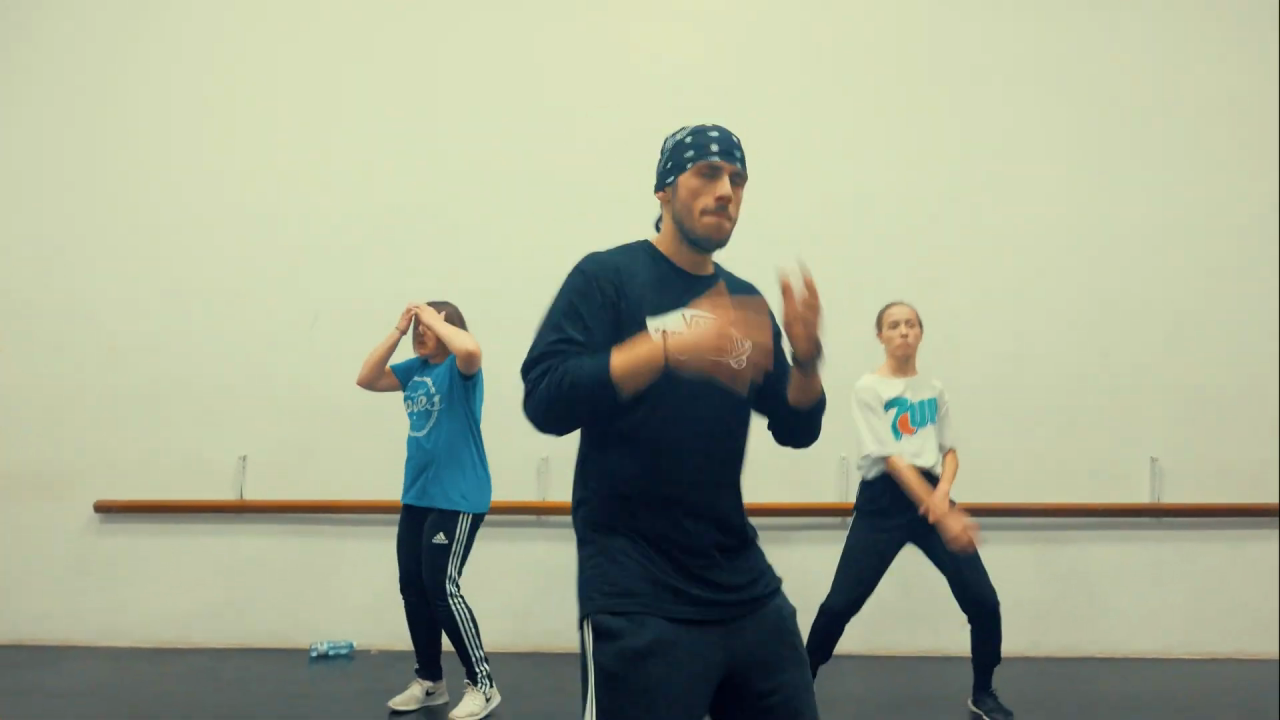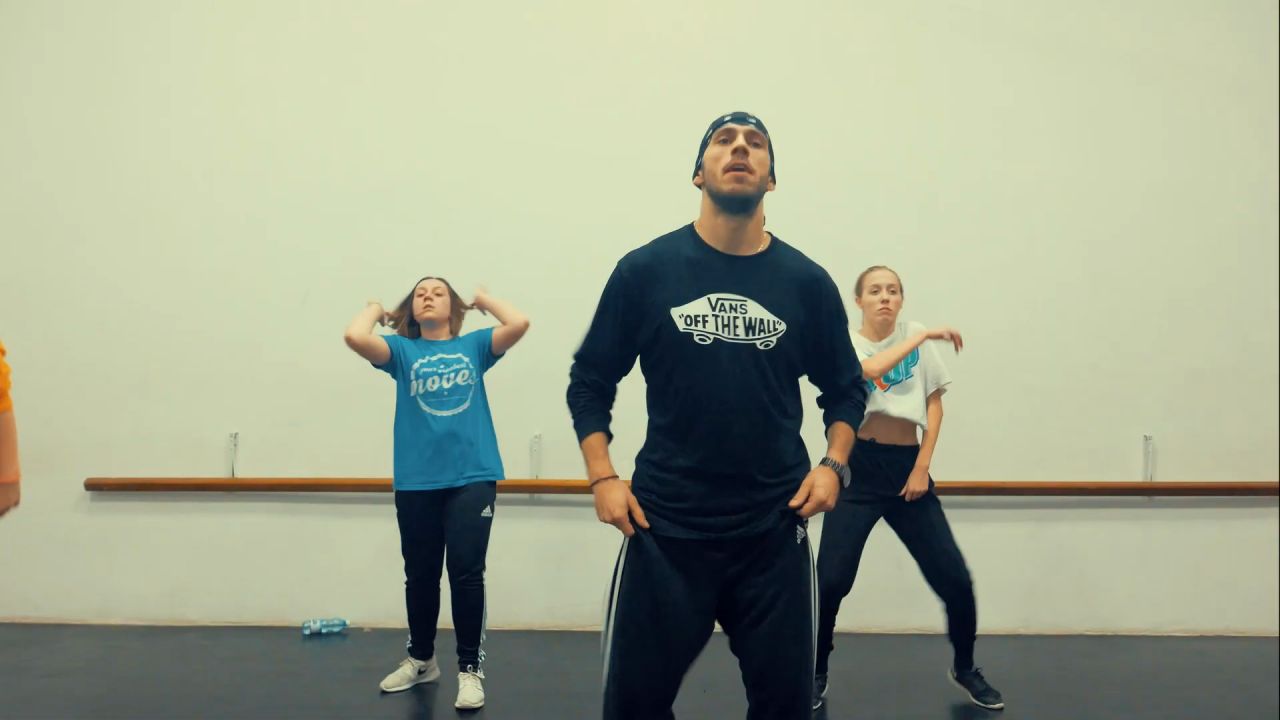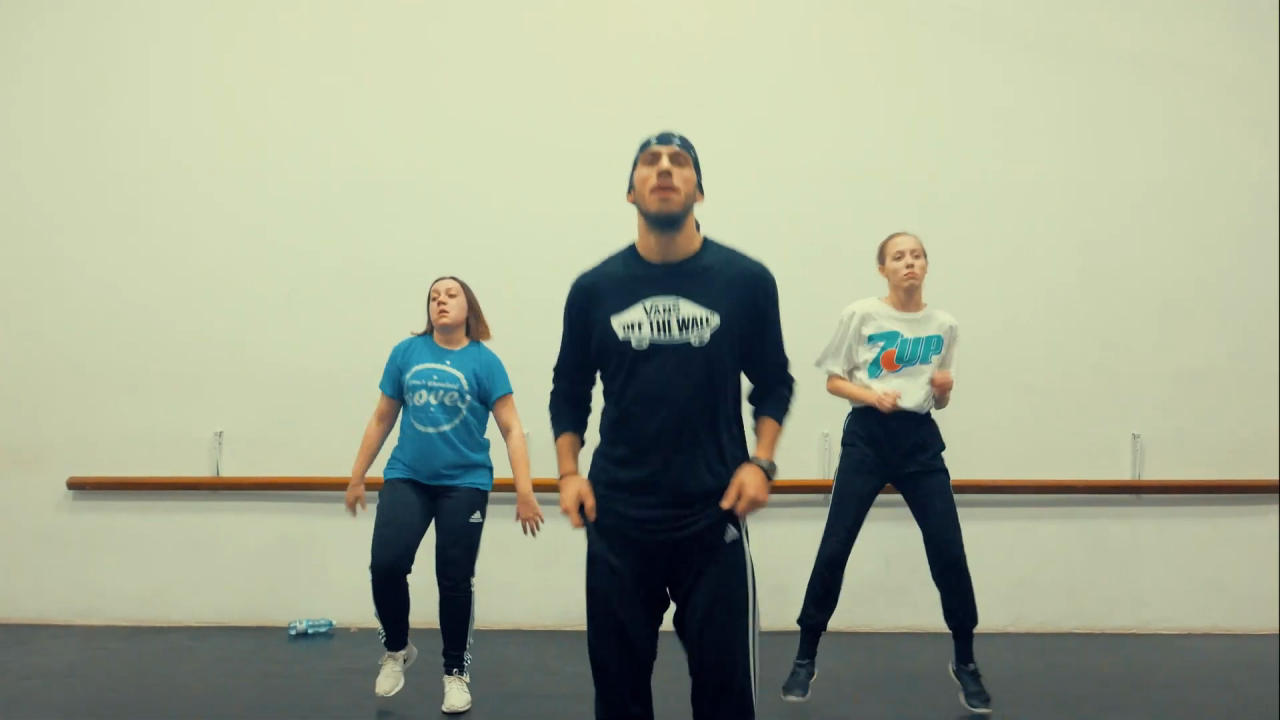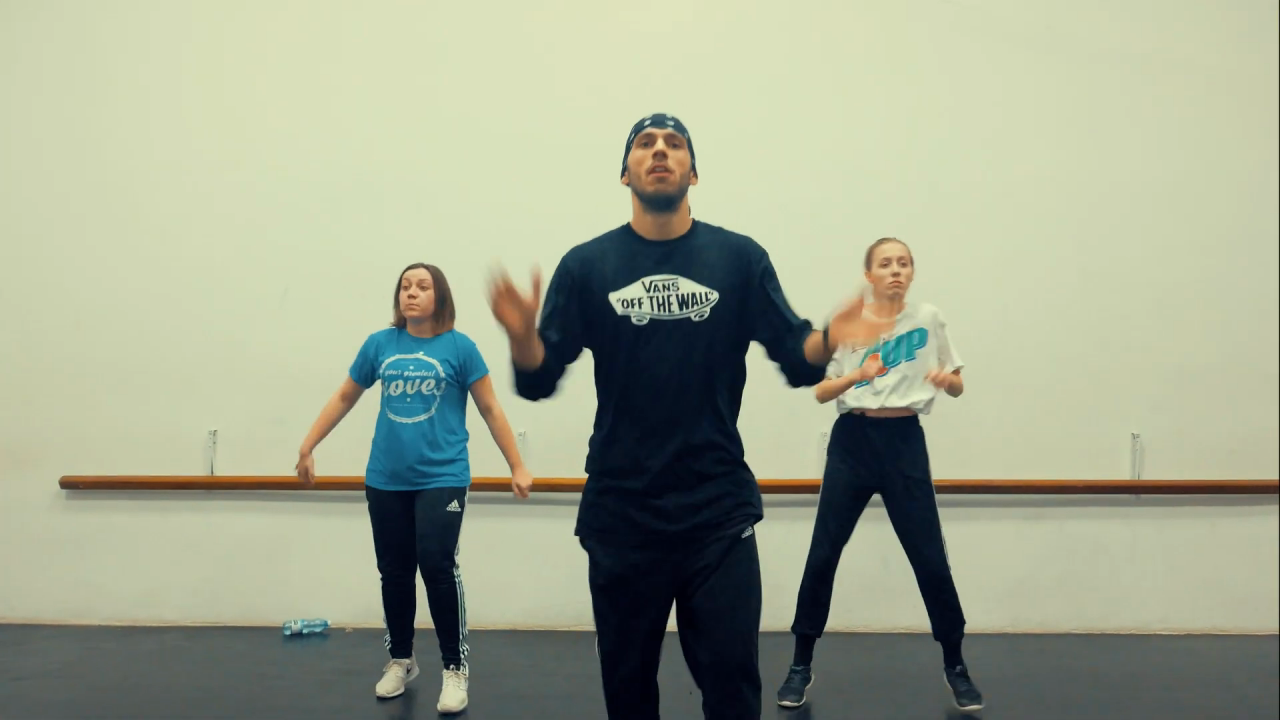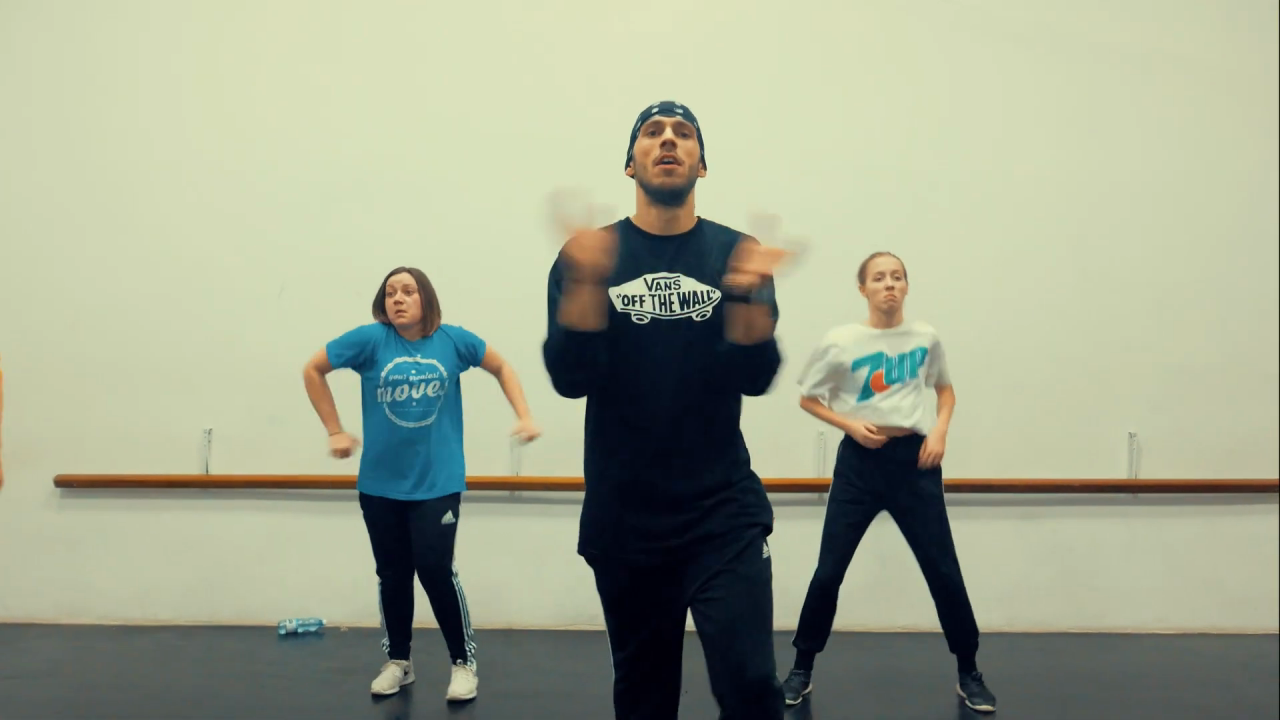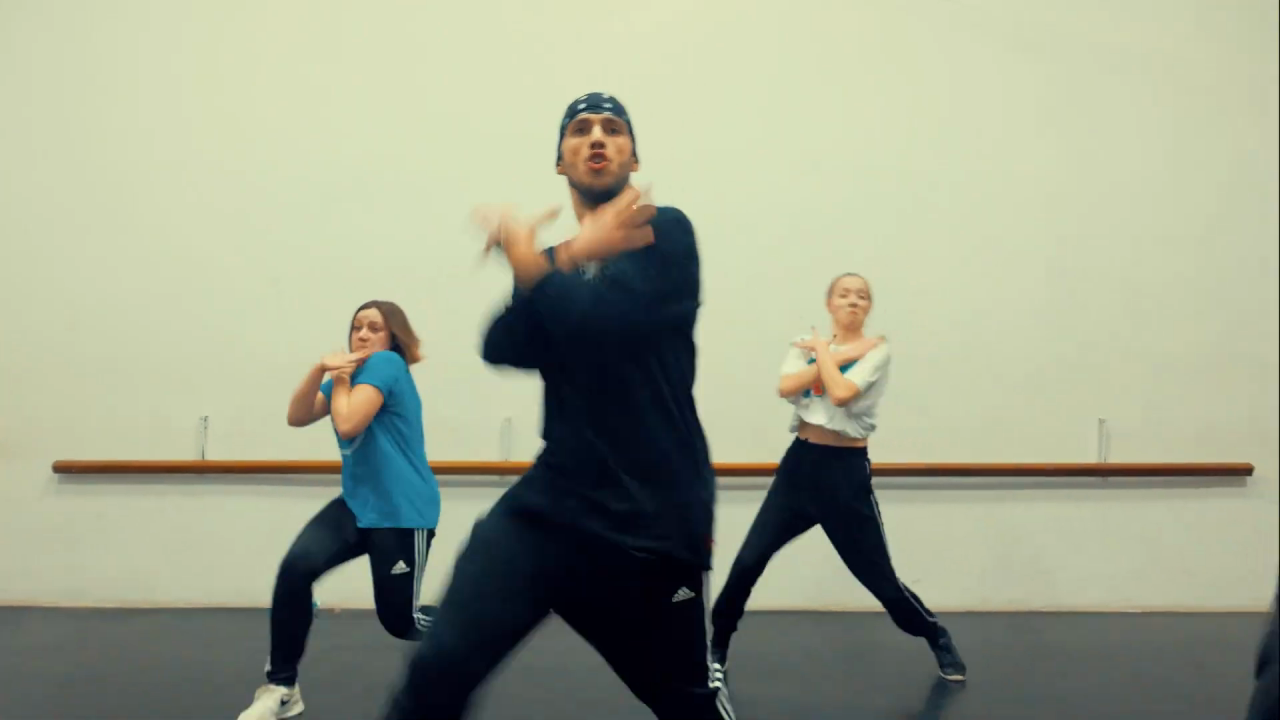
dt=0.4s
person 1, frame 1
left shoulder: (744, 303)
right shoulder: (606, 278)
left elbow: (796, 427)
right elbow: (547, 396)
left wrist: (807, 355)
right wrist: (669, 348)
left hip: (739, 577)
right hip: (635, 586)
person 1, frame 2
left shoulder: (807, 283)
right shoulder: (645, 271)
left elbow: (844, 388)
right elbow: (589, 381)
left wrist: (833, 466)
right wrist: (603, 477)
left hip: (773, 530)
right hip: (667, 530)
person 1, frame 3
left shoulder: (746, 280)
right shoulder: (594, 289)
left elbow: (773, 384)
right elbow: (570, 393)
left wrist: (760, 463)
right wrist: (567, 473)
left hip: (713, 521)
right hip: (618, 521)
person 1, frame 4
left shoulder: (739, 258)
right shoulder: (585, 265)
left elbow: (795, 362)
right elbow: (535, 381)
left wrist: (828, 341)
right wrist: (522, 332)
left hip: (720, 509)
right hip: (620, 513)
person 1, frame 5
left shoulder: (734, 252)
right shoulder: (591, 255)
left elbow: (756, 377)
right elbow: (569, 377)
left wrist: (753, 295)
right wrist: (585, 279)
left hip: (724, 511)
right hip: (622, 517)
person 1, frame 6
left shoulder: (667, 233)
right shoulder: (552, 262)
left elbow: (594, 312)
right elbow: (505, 349)
left wrist: (532, 262)
right wrist: (582, 248)
left hip: (658, 514)
right hip: (551, 501)
right knee: (444, 663)
person 2, frame 1
left shoulder: (934, 389)
right shoulder: (868, 389)
left elbow: (948, 452)
right elbow: (892, 458)
left wrist: (944, 492)
right wrist: (948, 517)
left hip: (929, 499)
right hip: (882, 501)
left knee: (984, 601)
right knee: (841, 603)
person 2, frame 2
left shoulder: (914, 337)
left elbow: (935, 399)
right elbow: (871, 370)
left wrist: (924, 465)
right wrist: (923, 336)
left hip: (907, 465)
right hip: (858, 468)
left knee: (954, 578)
right knee: (832, 578)
left ankle: (965, 668)
right ankle: (817, 674)
person 2, frame 3
left shoulder: (944, 324)
right shoulder: (860, 314)
left elbow: (939, 401)
right elbow: (834, 380)
left wrist: (944, 387)
right wrist: (871, 394)
left hip: (919, 443)
right hip: (867, 437)
left knee: (949, 555)
right knee: (834, 548)
left ankle: (965, 663)
right ankle: (805, 659)
person 2, frame 4
left shoulder: (928, 317)
left elbow: (958, 389)
right elbow: (820, 392)
left wrist: (947, 377)
right wrist: (855, 374)
left hip: (904, 442)
right hip: (853, 442)
left knee: (931, 562)
right knee: (822, 555)
left ankle: (955, 667)
right ankle: (802, 666)
person 2, frame 5
left shoulder: (926, 337)
right shoulder: (840, 342)
left elbow: (945, 388)
right elbow: (809, 399)
left wrist: (940, 431)
right wrist: (850, 424)
left hip: (914, 462)
right hip: (859, 463)
left knee: (945, 574)
right knee: (828, 572)
left ankle: (968, 673)
right ankle: (802, 668)
person 2, frame 6
left shoulder: (876, 352)
right shoulder: (809, 347)
left elbow: (842, 395)
right elbow: (785, 389)
left wrist: (823, 355)
right wrist: (840, 357)
left hip: (845, 471)
right hip: (798, 467)
left knee: (880, 580)
right knee: (748, 563)
left ankle: (937, 638)
right ankle: (718, 644)
person 3, frame 1
left shoulder: (462, 369)
right shoulder: (417, 369)
left elbow: (470, 349)
right elbow: (367, 379)
left wrist: (434, 318)
right wrist: (397, 331)
left hip: (456, 499)
right hip: (418, 498)
left knee: (440, 589)
right knee: (412, 589)
left ankle: (482, 685)
right ankle: (430, 681)
person 3, frame 2
left shoulder: (474, 345)
right shoulder: (401, 349)
left elbow: (519, 324)
right elbow: (354, 338)
left wrist: (481, 299)
right wrist: (375, 309)
left hip: (473, 476)
right hip: (417, 481)
left knee: (466, 570)
right knee: (421, 574)
left ankle: (471, 669)
right ankle: (420, 660)
person 3, frame 3
left shoulder: (486, 361)
right shoulder: (406, 352)
left elbow: (511, 429)
right elbow: (382, 417)
left wrist: (525, 492)
right wrist: (357, 476)
left hip: (465, 483)
right hip: (407, 475)
left knee: (455, 578)
right knee: (386, 564)
left ankle: (456, 673)
right ankle: (396, 647)
person 3, frame 4
left shoulder: (459, 347)
right shoulder: (379, 344)
left elbow: (490, 409)
right elbow: (344, 398)
left wrist: (517, 465)
right wrist: (308, 447)
left hip: (442, 478)
right hip: (386, 479)
left knee: (438, 568)
right knee: (394, 572)
left ankle: (455, 669)
right ankle: (400, 659)
person 3, frame 5
left shoulder: (453, 340)
right shoulder: (369, 339)
left elbow: (500, 366)
right elbow: (313, 370)
left wrist: (524, 416)
right wrist: (335, 432)
left hip: (437, 483)
right hip: (380, 484)
left knee: (436, 571)
right knee: (393, 574)
left ankle: (464, 662)
right ankle: (398, 661)
person 3, frame 6
left shoulder: (387, 365)
right shoulder: (346, 377)
left elbow: (348, 425)
right elbow: (297, 418)
left wrist: (342, 382)
right wrist: (319, 369)
left hip: (402, 514)
right hip: (356, 505)
left knee: (397, 618)
right knee: (295, 569)
